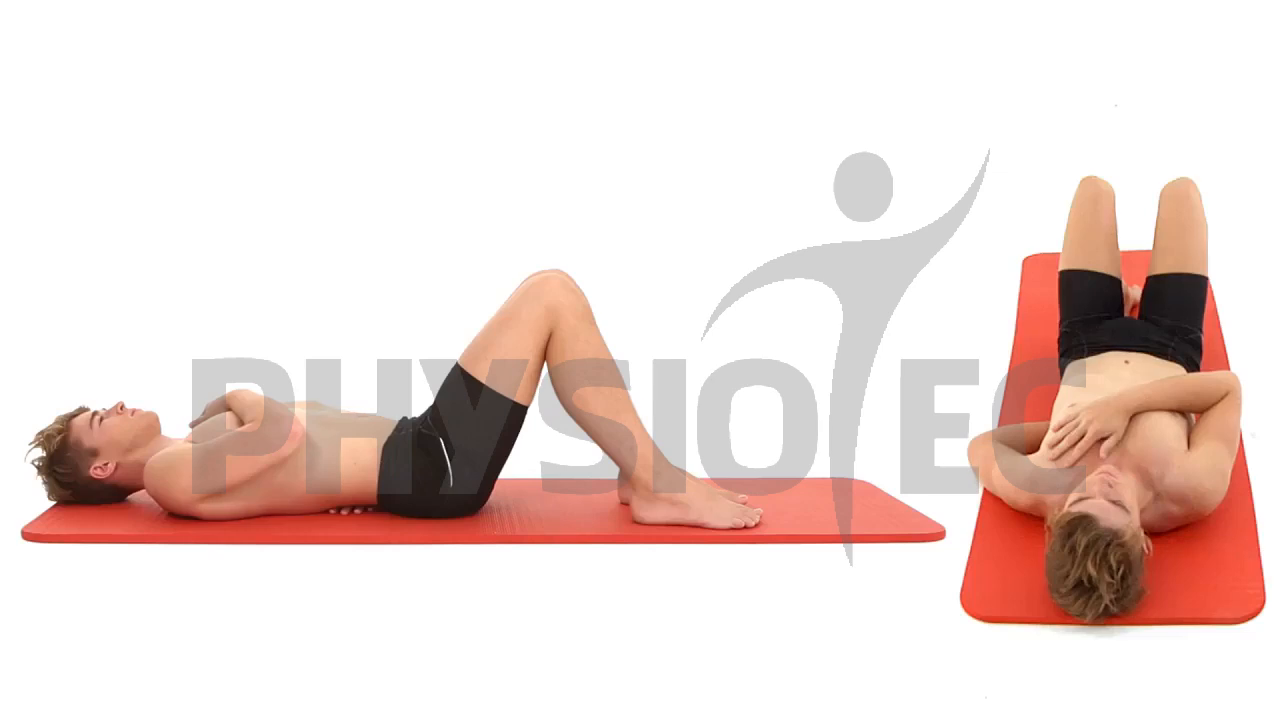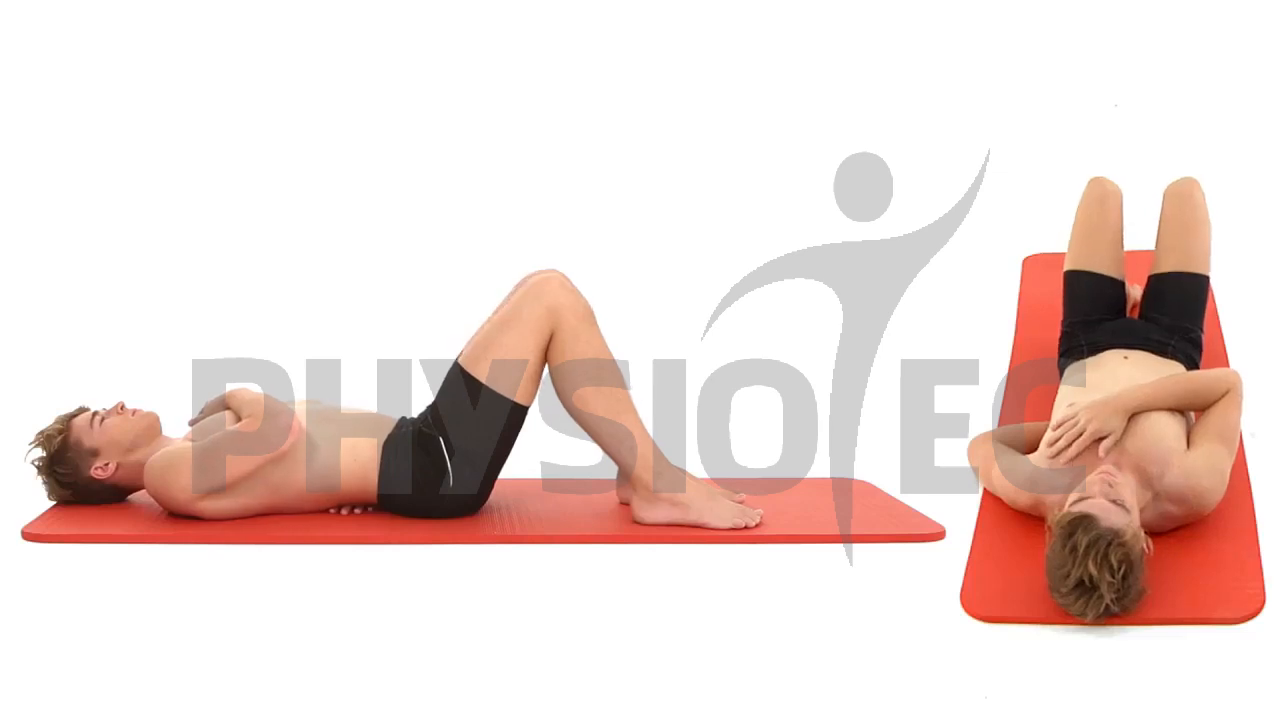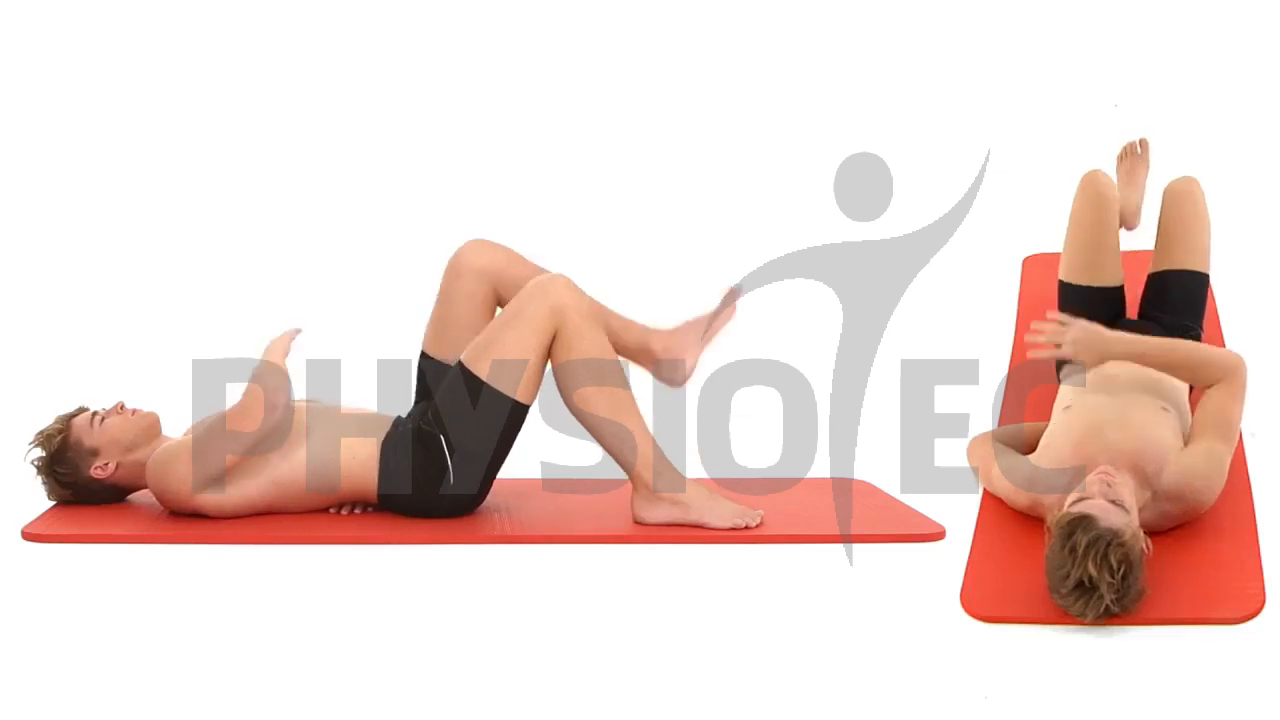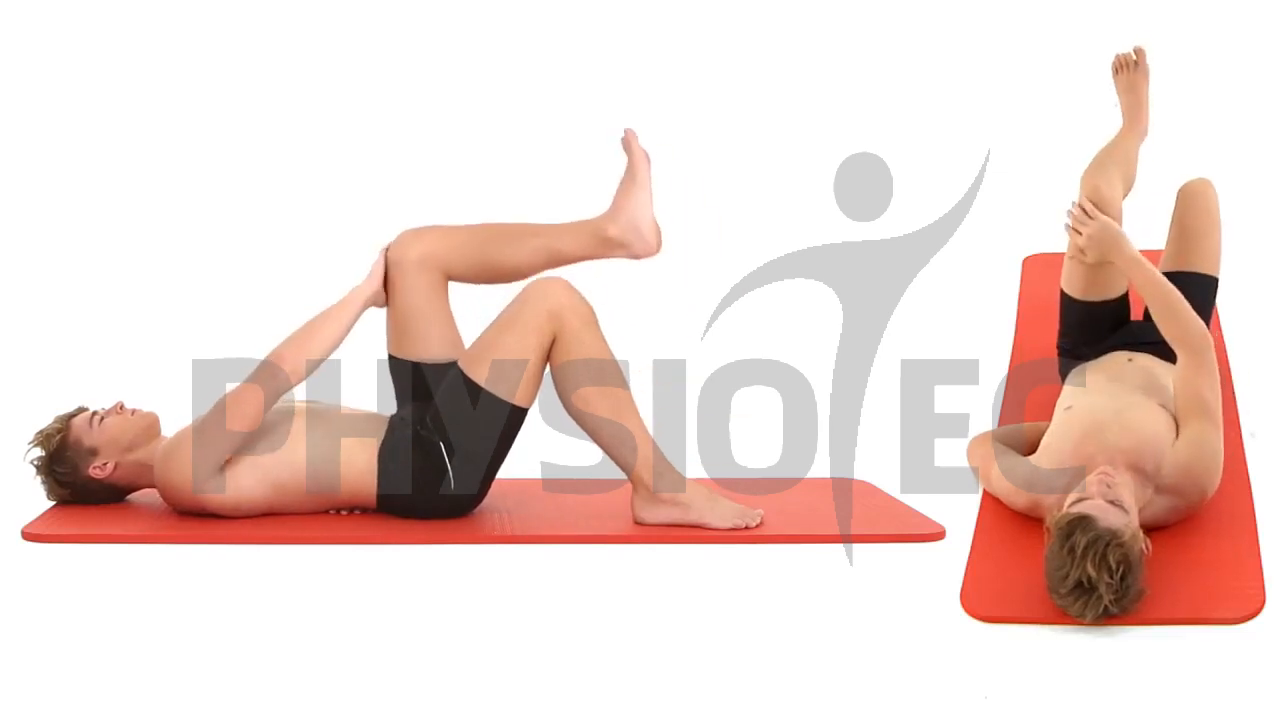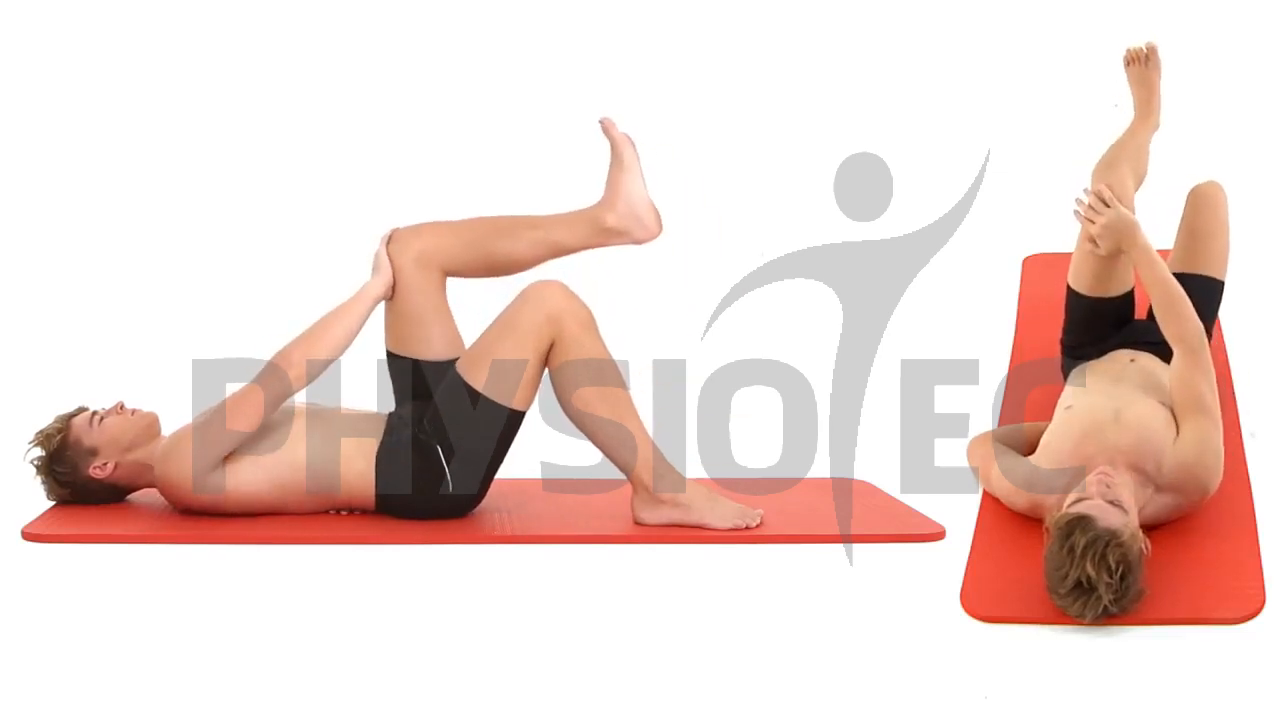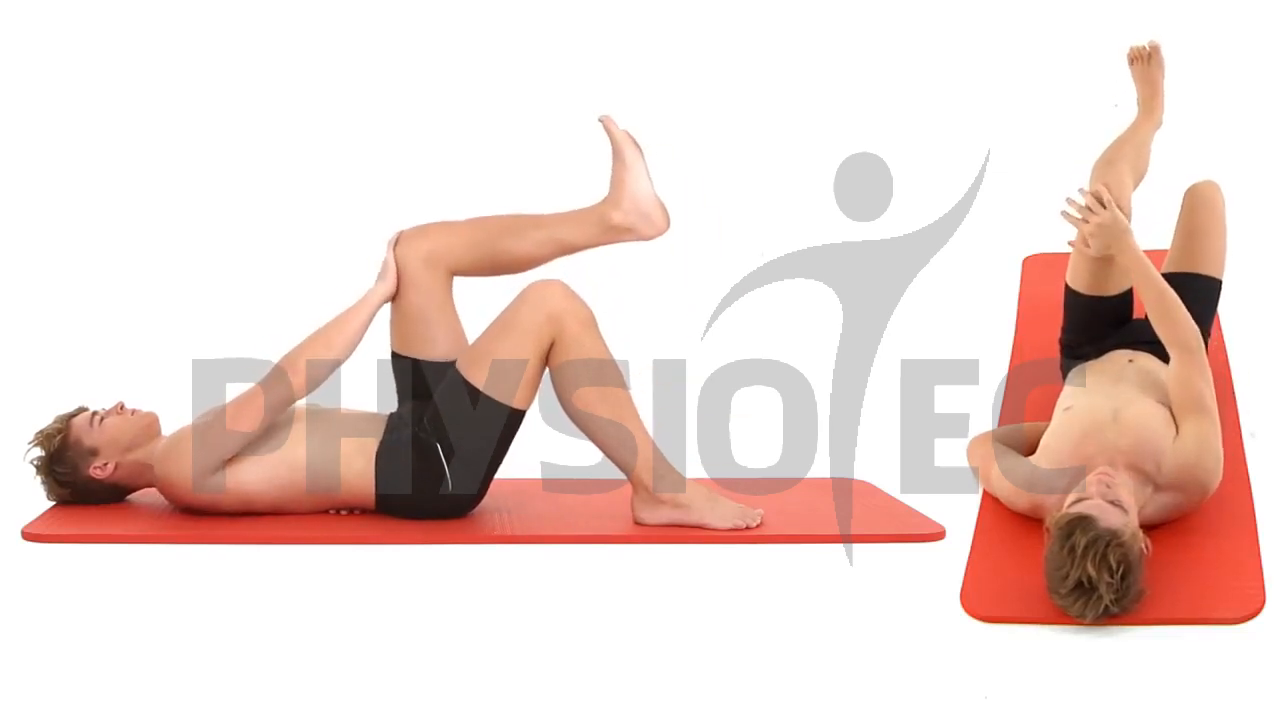
dt=0.7s
person 1, frame 1
left shoulder: (197, 446)
right shoulder: (172, 474)
right elbow: (285, 434)
right wrist: (243, 401)
left hip: (421, 444)
right hip: (434, 470)
left knee: (547, 293)
right knee: (553, 295)
left ankle: (644, 473)
right ankle: (658, 488)
person 1, frame 2
left shoulder: (197, 447)
right shoulder: (173, 474)
right elbow: (282, 430)
right wrist: (240, 397)
left hip: (421, 441)
right hip: (435, 469)
left knee: (544, 287)
right knee: (553, 299)
left ankle: (642, 471)
right ankle: (661, 490)
person 1, frame 3
left shoulder: (199, 452)
right shoulder: (174, 473)
right elbow: (267, 411)
right wrist: (276, 348)
left hip: (420, 437)
right hip: (436, 467)
left knee: (478, 260)
right knee: (554, 300)
left ankle: (659, 350)
right ankle: (662, 491)
person 1, frame 4
left shoulder: (199, 450)
right shoulder: (180, 469)
right elbow: (267, 383)
right wrist: (360, 297)
left hip: (419, 432)
right hip: (435, 466)
left knee: (415, 250)
right knee: (552, 302)
left ankle: (612, 231)
right ankle: (661, 491)
person 1, frame 5
left shoulder: (194, 451)
right shoulder: (179, 469)
right elbow: (273, 384)
right wrist: (370, 293)
left hip: (418, 432)
right hip: (432, 466)
left knee: (411, 246)
right knee: (551, 305)
left ankle: (609, 220)
right ankle: (662, 491)
person 1, frame 6
left shoulder: (195, 452)
right shoulder: (181, 468)
right elbow: (280, 388)
right wrist: (376, 297)
left hip: (418, 431)
right hip: (432, 466)
left knee: (419, 248)
right knee: (551, 306)
left ankle: (614, 217)
right ankle: (662, 491)
person 2, frame 1
left shoulder: (1036, 493)
right shoulder: (1190, 497)
left elbow: (981, 445)
right elbow: (1227, 385)
left wrist: (1061, 426)
right wrist: (1126, 404)
left hip: (1089, 350)
right hip: (1168, 352)
left knee: (1095, 188)
right knee: (1180, 190)
left ankle: (1123, 297)
right ankle: (1132, 301)
person 2, frame 2
left shoulder: (1035, 492)
right shoulder: (1190, 495)
left elbow: (979, 444)
right elbow: (1229, 382)
left wrist: (1058, 425)
right wrist: (1125, 404)
left hip: (1089, 349)
right hip: (1167, 350)
left knee: (1103, 190)
right knee: (1184, 189)
left ankle: (1124, 299)
right ankle: (1133, 301)
person 2, frame 3
left shoulder: (1036, 495)
right shoulder: (1184, 495)
left elbow: (980, 446)
right elbow: (1231, 372)
left wrist: (1057, 428)
right wrist: (1114, 342)
left hip: (1086, 366)
right hip: (1163, 371)
left knee: (1097, 184)
right knee: (1183, 191)
left ankle: (1127, 207)
person 2, frame 4
left shoulder: (1033, 495)
right shoulder: (1187, 488)
left elbow: (979, 443)
right elbow: (1199, 348)
left wrist: (1056, 426)
right wrist: (1124, 254)
left hip: (1089, 360)
right hip: (1163, 360)
left knee: (1097, 194)
right knee: (1197, 191)
left ankle: (1135, 123)
person 2, frame 5
left shoulder: (1032, 494)
right shoulder: (1187, 484)
left elbow: (979, 443)
right elbow: (1190, 346)
left wrist: (1057, 426)
right wrist: (1137, 244)
left hip: (1090, 359)
right hip: (1162, 360)
left knee: (1110, 188)
right knee: (1207, 193)
left ankle: (1147, 116)
person 2, frame 6
left shoulder: (1033, 495)
right shoulder: (1189, 483)
left elbow: (979, 444)
right elbow: (1188, 349)
left wrist: (1059, 424)
right wrist: (1126, 248)
left hip: (1090, 359)
right hip: (1160, 360)
left knee: (1108, 186)
right knee: (1204, 193)
left ankle: (1150, 115)
